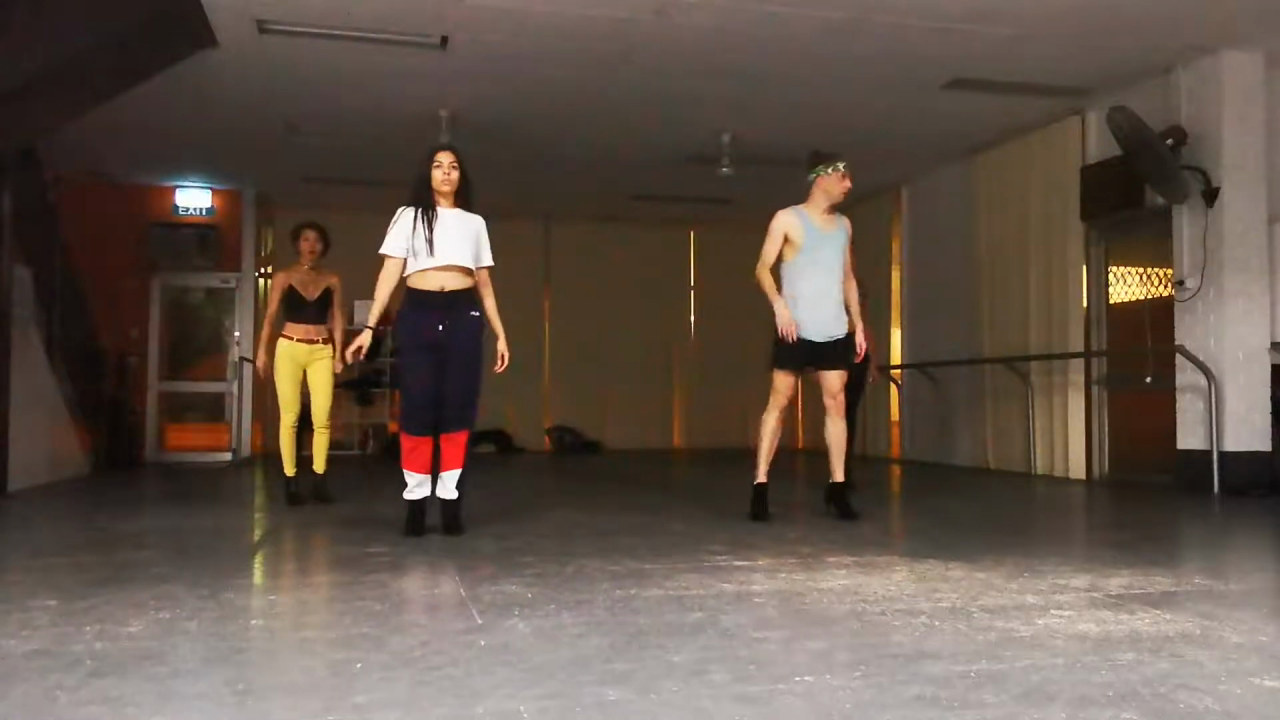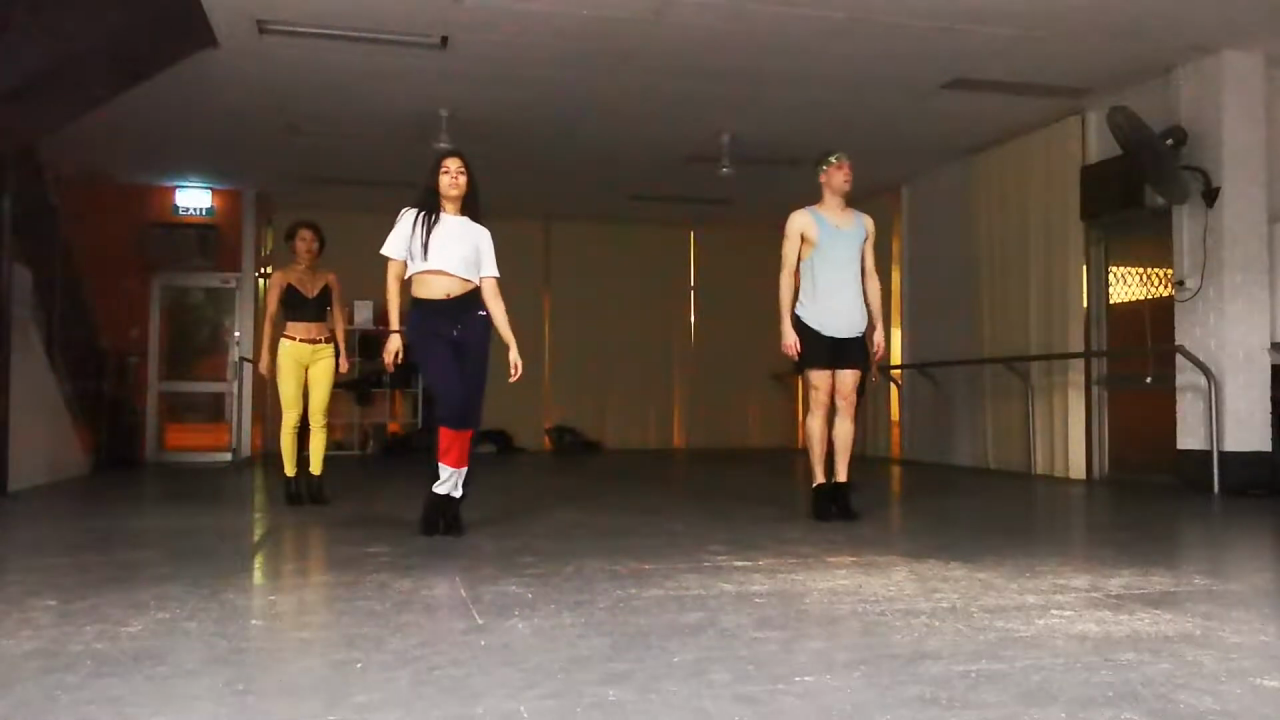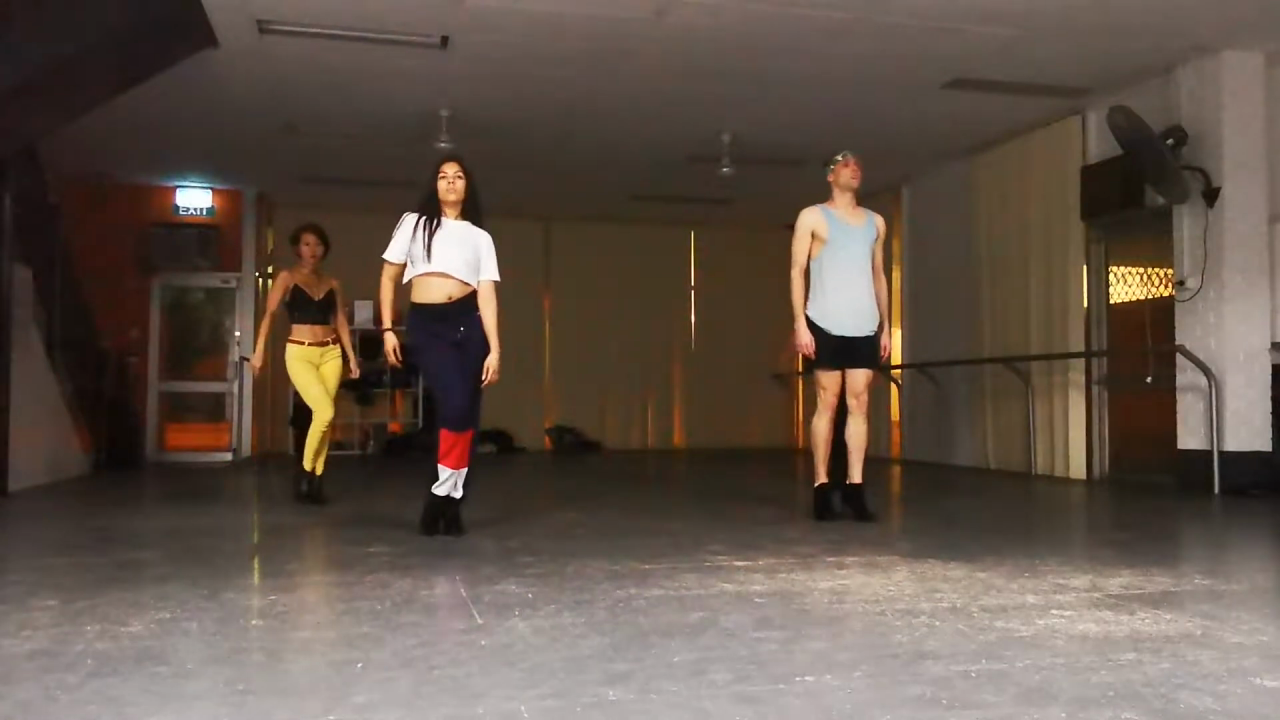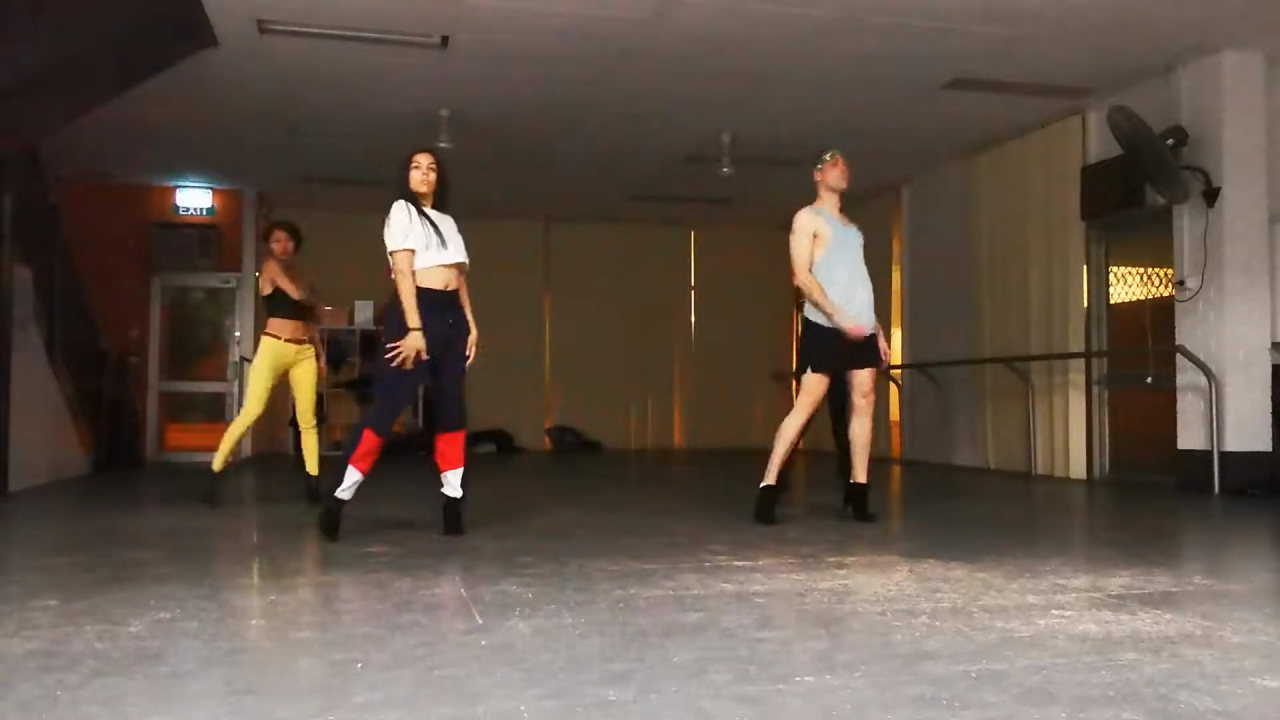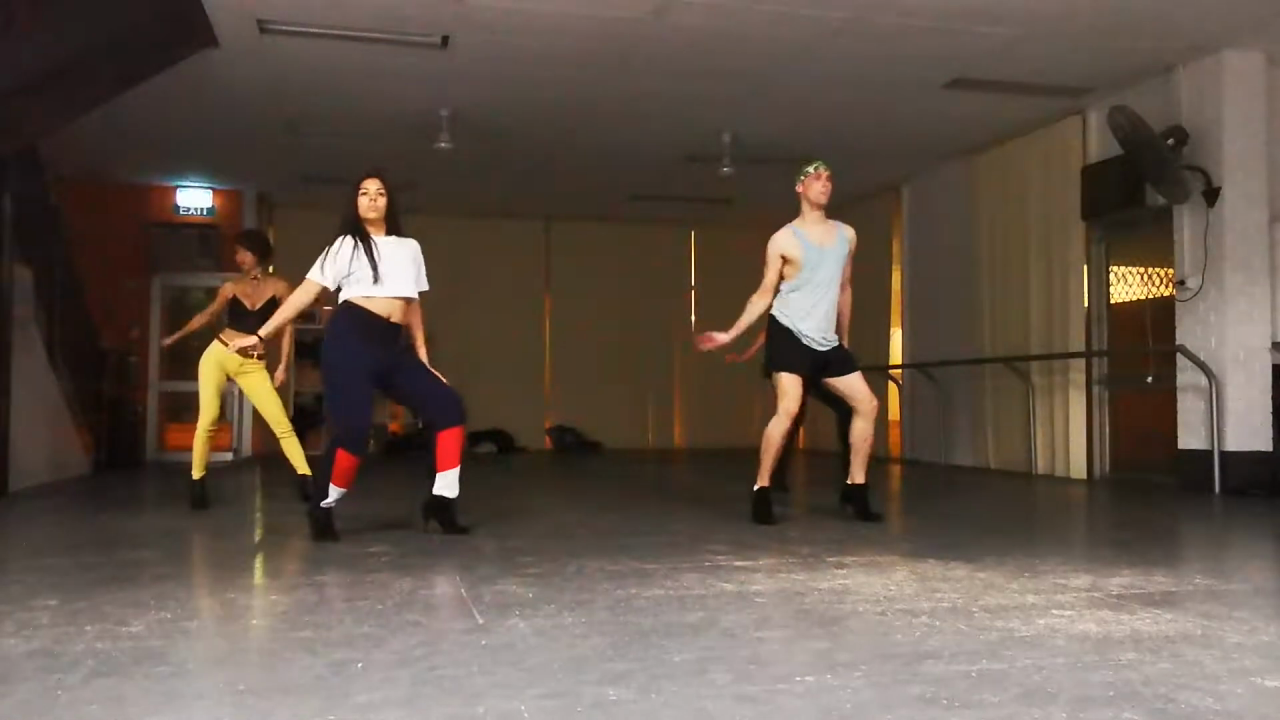
dt=0.7s
person 1, frame 1
left shoulder: (475, 223)
right shoulder: (409, 216)
left elbow: (485, 283)
right elbow: (389, 272)
left wrist: (501, 334)
right wrist: (369, 327)
left hip: (463, 315)
right hip: (418, 314)
left knee: (458, 406)
right knee: (417, 405)
left ankle: (449, 498)
right ankle: (416, 498)
person 1, frame 2
left shoulder: (479, 233)
right shoulder: (413, 218)
left elbow: (491, 292)
right elbow: (394, 276)
left wrist: (512, 344)
right wrist: (394, 331)
left hip: (470, 319)
right hip: (426, 321)
left knee: (468, 410)
right knee: (452, 401)
left ankle: (452, 499)
right ankle: (441, 490)
person 1, frame 3
left shoulder: (480, 237)
right shoulder: (413, 223)
left elbow: (487, 295)
right elbow: (388, 277)
left wrist: (495, 349)
right wrist: (387, 329)
left hip: (468, 322)
right hip: (426, 325)
left knee: (467, 413)
right knee: (456, 405)
left ankle: (452, 499)
right ankle: (441, 492)
person 1, frame 4
left shoulder: (447, 222)
right shoulder: (402, 210)
right elbow: (401, 272)
left wrist: (471, 324)
right wrist: (413, 328)
left hip: (449, 315)
right hip: (413, 315)
left knee: (450, 407)
right knee: (389, 404)
left ankle: (452, 500)
right ankle: (339, 497)
person 1, frame 5
left shoulder: (410, 247)
right shoulder: (347, 245)
right elbow: (306, 291)
left wrist: (423, 359)
right wrist: (260, 335)
left hip: (393, 347)
right hip: (351, 338)
left knee: (448, 406)
right knee: (354, 429)
left ankle: (441, 501)
right ankle: (322, 507)
person 2, frame 1
left shoulder: (844, 224)
right shoulder: (787, 219)
right elbow: (763, 268)
left wrist: (858, 324)
right wrist: (779, 305)
left hip: (835, 330)
right hip: (796, 329)
left knee: (836, 404)
right knee: (778, 402)
left ankle: (837, 486)
right ankle: (761, 484)
person 2, frame 2
left shoulder: (865, 223)
right shoulder: (802, 220)
left elbow: (870, 276)
right elbow: (787, 273)
left wrist: (878, 325)
right wrist: (786, 324)
left hip: (853, 328)
right hip: (814, 326)
left knee: (846, 404)
right knee: (819, 403)
left ankle: (841, 485)
right ankle: (820, 486)
person 2, frame 3
left shoulder: (875, 222)
right shoulder: (812, 217)
left elbow: (878, 275)
right elbow: (797, 272)
left wrist: (885, 325)
right wrist: (800, 323)
left hip: (864, 327)
right hip: (825, 325)
left knee: (858, 404)
right knee: (827, 403)
left ankle: (854, 487)
right ankle: (822, 486)
person 2, frame 4
left shoulder: (851, 229)
right shoulder: (807, 218)
right elbow: (802, 276)
left wrist: (878, 333)
right wrist: (840, 318)
left hip: (860, 326)
right hip: (824, 326)
left knee: (863, 403)
right knee: (806, 405)
left ankle: (857, 489)
right ankle: (768, 486)
person 2, frame 5
left shoulder: (846, 235)
right shoulder: (783, 240)
right elbow: (765, 294)
left wrist: (844, 338)
right wrist: (730, 333)
left hip: (827, 340)
right hip: (788, 333)
left knee: (867, 404)
right knee: (788, 409)
left ankle: (855, 488)
right ankle: (761, 490)
person 3, frame 1
left shoulder: (332, 280)
right shoulder: (283, 277)
left elbow: (337, 319)
right elbow: (270, 315)
left wrist: (339, 354)
right wrist: (262, 350)
left hip: (321, 352)
right hip: (289, 349)
left knee: (322, 418)
right knee: (289, 417)
left ankle: (319, 478)
right ankle: (291, 480)
person 3, frame 2
left shoulder: (329, 278)
right shoulder: (280, 277)
left elbow: (337, 316)
right elbow: (270, 316)
left wrist: (343, 352)
right wrist: (265, 352)
left hip: (324, 350)
right hip: (291, 348)
left knee: (319, 418)
right knee: (292, 417)
left ankle: (315, 481)
right ankle: (291, 481)
person 3, frame 3
left shoulder: (332, 283)
right shoulder: (287, 277)
left elbow: (340, 321)
right elbow: (269, 313)
left wrist: (351, 356)
right wrist: (259, 349)
left hip: (331, 353)
right hip: (300, 353)
left knee: (325, 417)
right knee: (325, 412)
left ankle: (316, 481)
right ankle: (304, 470)
person 3, frame 4
left shoulder: (298, 277)
right shoulder: (270, 267)
right elbow: (296, 295)
left wrist: (320, 353)
right wrist: (310, 297)
left hip: (304, 351)
right hip: (273, 348)
left knee: (307, 419)
right knee: (251, 412)
left ankle: (313, 482)
right ankle: (215, 471)
person 3, frame 5
left shoulder: (280, 287)
right shoulder: (230, 287)
left elbow: (287, 328)
right elbow: (208, 314)
left wrist: (283, 365)
right wrist: (176, 336)
left hip: (252, 365)
right hip: (217, 355)
left knee: (281, 423)
right knee: (207, 421)
left ankle: (306, 480)
right ankle: (197, 482)
